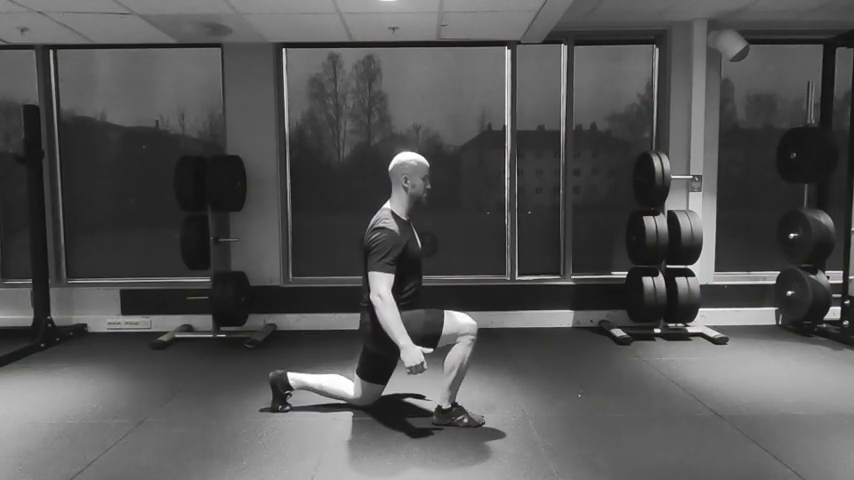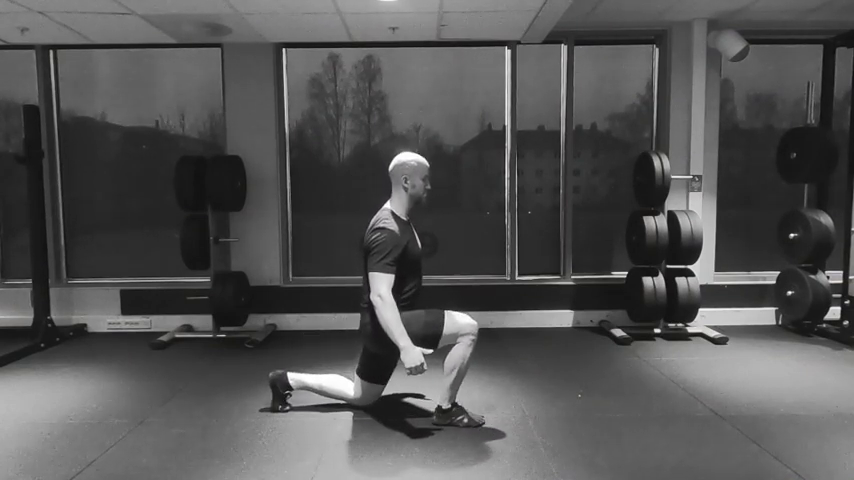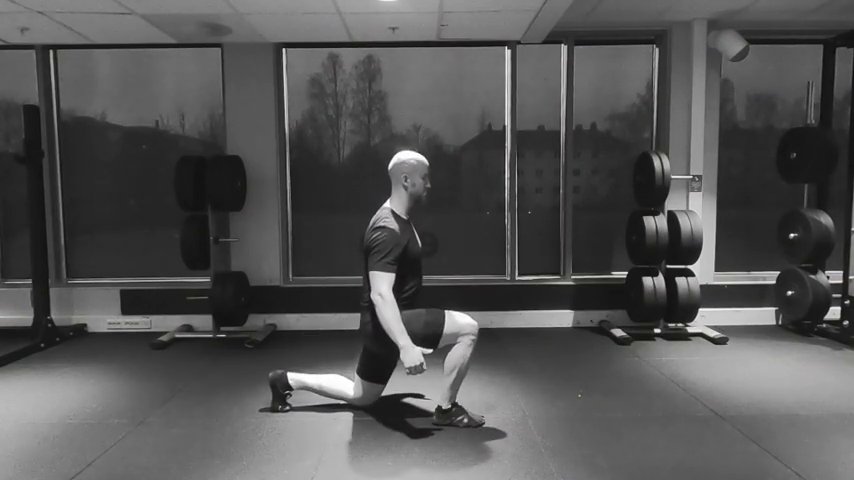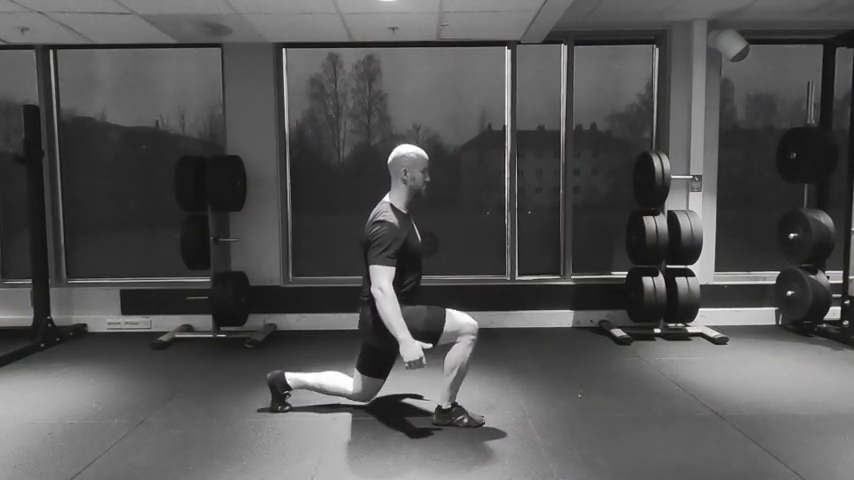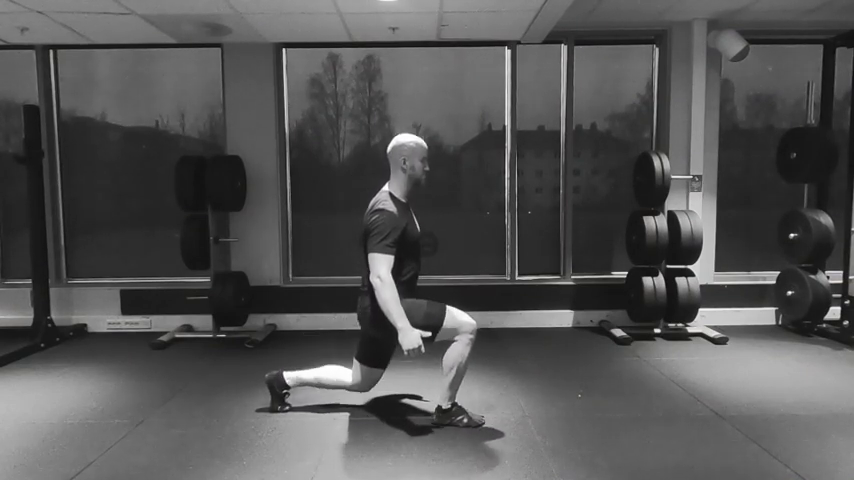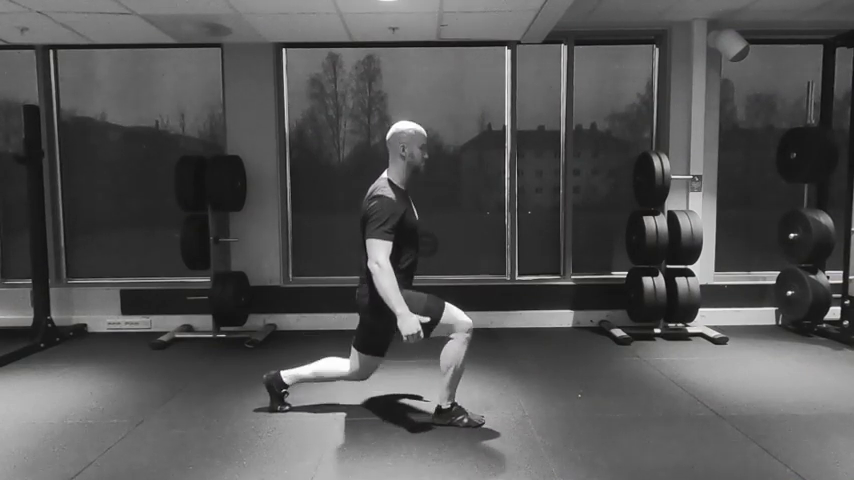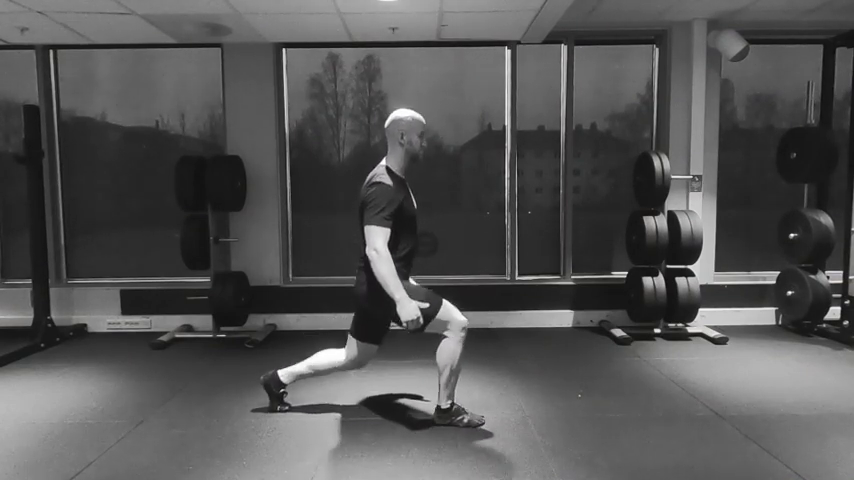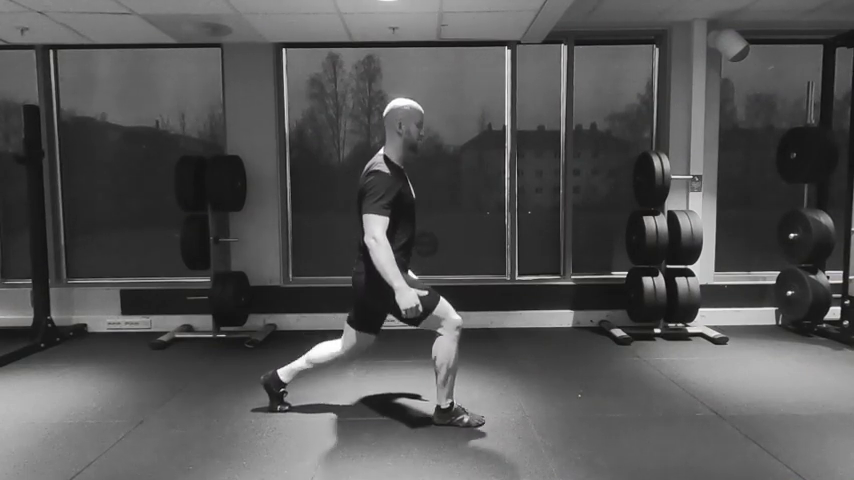
dt=0.1s
person 1, frame 1
left shoulder: (398, 220)
right shoulder: (388, 232)
right elbow: (379, 295)
right wrist: (406, 345)
left hip: (388, 323)
right hip: (388, 324)
left knee: (360, 395)
right knee: (467, 328)
left ankle: (286, 380)
right ankle: (446, 409)
person 1, frame 2
left shoulder: (398, 220)
right shoulder: (388, 232)
right elbow: (380, 296)
left wrist: (403, 338)
right wrist: (406, 347)
left hip: (388, 324)
right hip: (388, 325)
left knee: (360, 396)
right knee: (467, 329)
left ankle: (286, 380)
right ankle: (446, 409)
person 1, frame 3
left shoulder: (397, 219)
right shoulder: (388, 231)
right elbow: (380, 294)
right wrist: (405, 345)
left hip: (384, 323)
right hip: (386, 323)
left knee: (361, 395)
right knee: (467, 329)
left ankle: (286, 380)
right ankle: (447, 409)
person 1, frame 4
left shoulder: (397, 214)
right shoulder: (388, 225)
right elbow: (380, 288)
left wrist: (402, 332)
right wrist: (406, 340)
left hip: (384, 318)
right hip: (386, 318)
left knee: (359, 391)
right knee: (467, 329)
left ankle: (285, 380)
right ankle: (446, 409)
person 1, frame 5
left shoulder: (396, 204)
right shoulder: (387, 213)
right elbow: (379, 277)
left wrist: (403, 319)
right wrist: (404, 328)
left hip: (381, 309)
right hip: (387, 308)
left knee: (359, 381)
right knee: (465, 327)
left ankle: (282, 380)
right ankle: (446, 410)
person 1, frame 6
left shoulder: (395, 191)
right shoulder: (385, 199)
right elbow: (377, 263)
left wrist: (403, 305)
right wrist: (404, 314)
left hip: (380, 297)
right hip: (383, 298)
left knee: (356, 370)
right knee: (462, 326)
left ankle: (281, 379)
right ankle: (446, 409)
person 1, frame 7
left shoulder: (394, 180)
right shoulder: (384, 187)
right elbow: (375, 250)
left wrist: (404, 283)
right wrist: (402, 299)
left hip: (377, 287)
right hip: (383, 288)
left knee: (353, 357)
right knee: (456, 324)
left ankle: (278, 378)
right ankle: (446, 409)
person 1, frame 8
left shoulder: (392, 169)
right shoulder: (382, 175)
right elbow: (374, 237)
left wrist: (403, 273)
right wrist: (401, 287)
left hip: (377, 277)
right hip: (380, 278)
left knee: (349, 347)
right knee: (450, 324)
left ankle: (279, 377)
right ankle: (446, 409)
